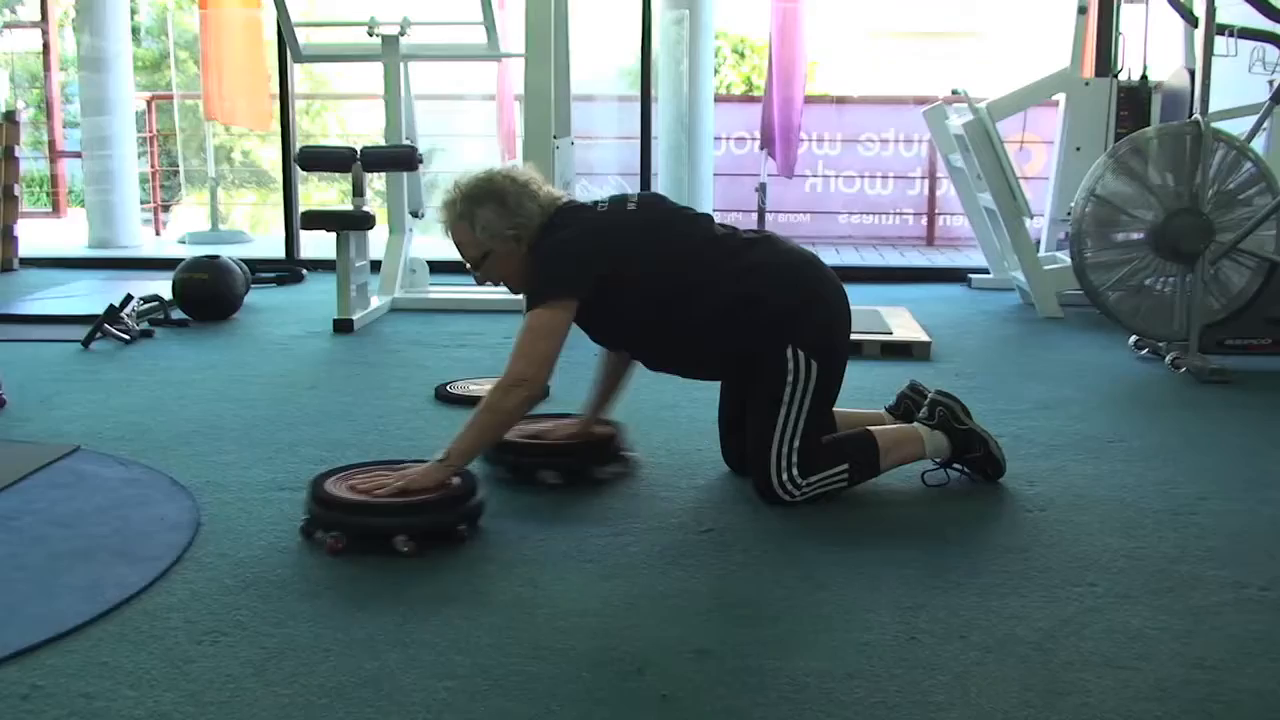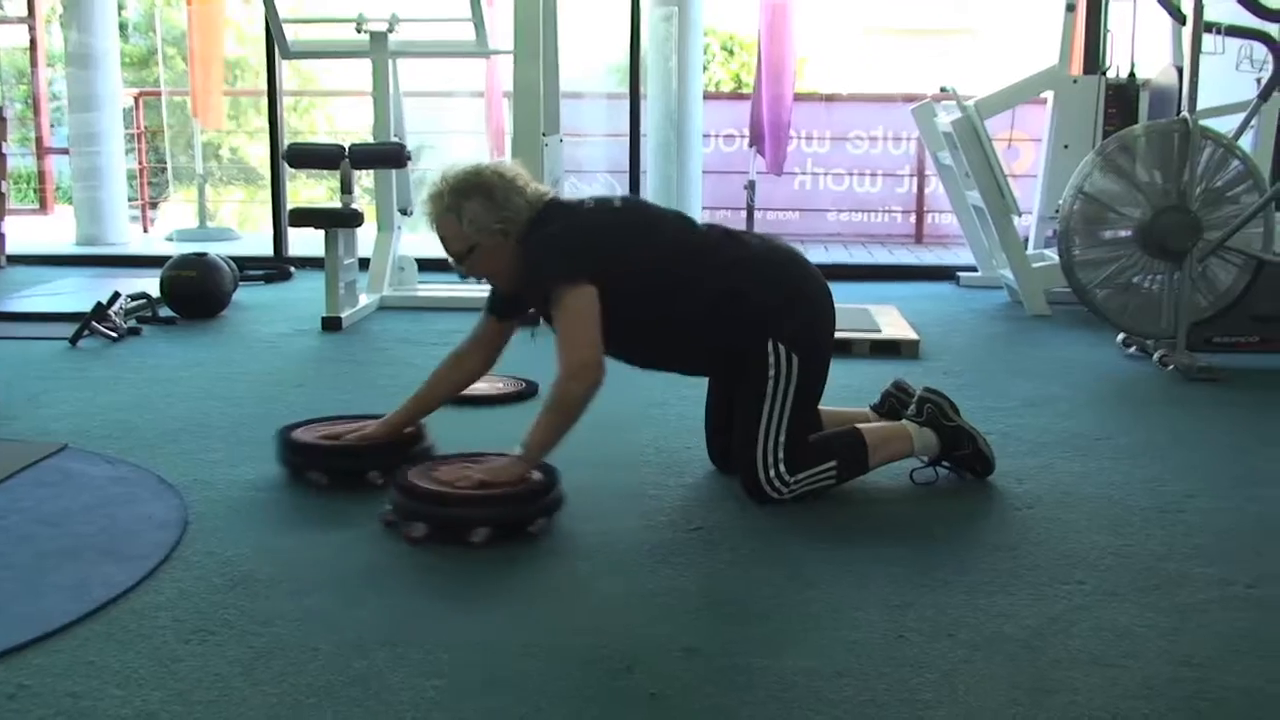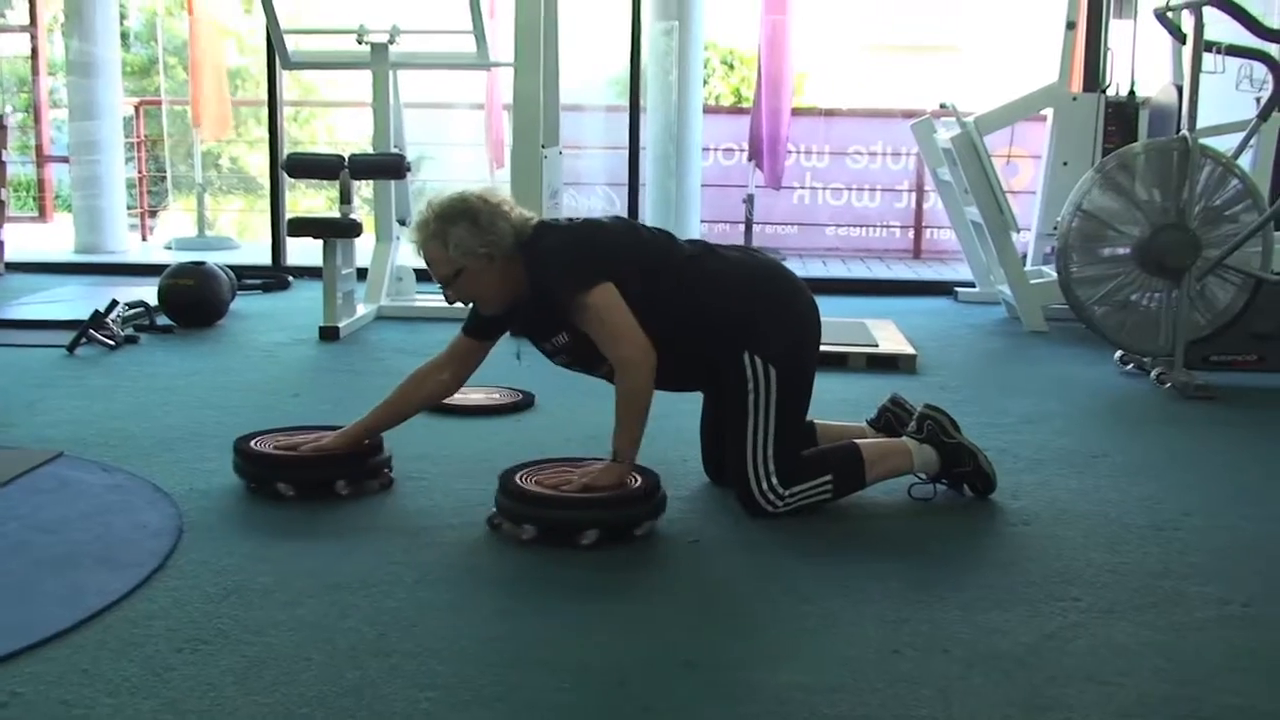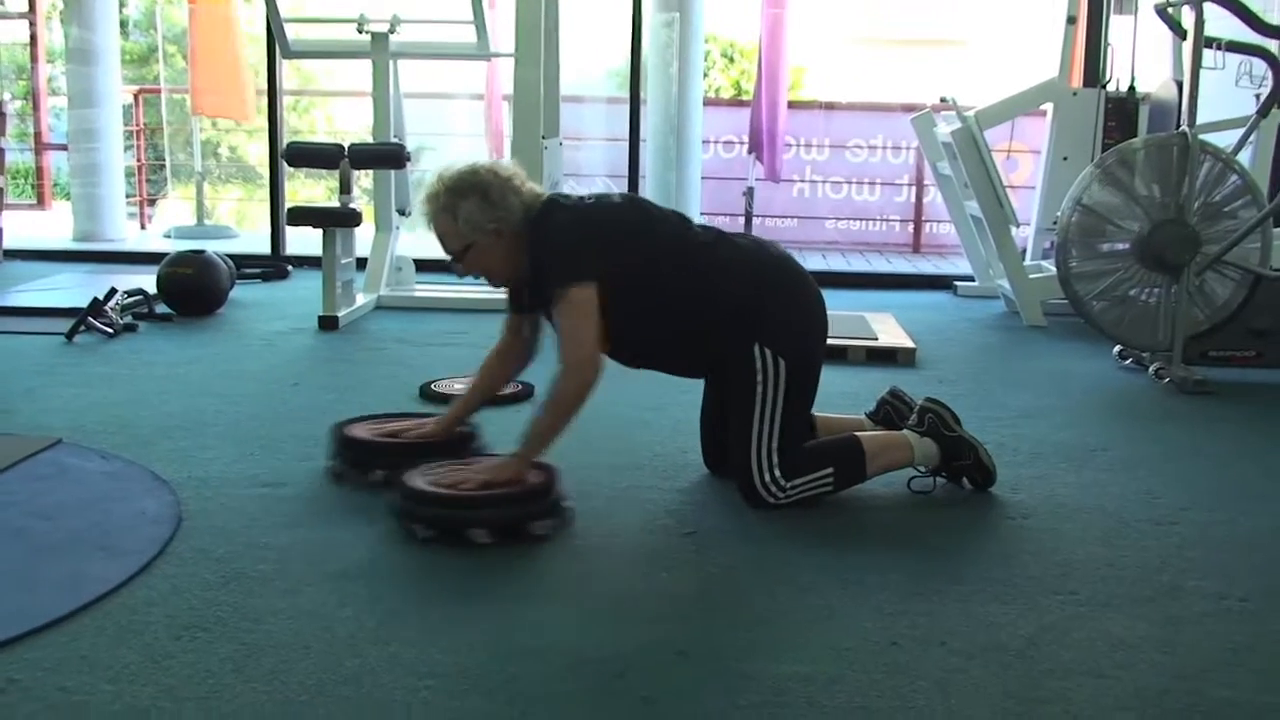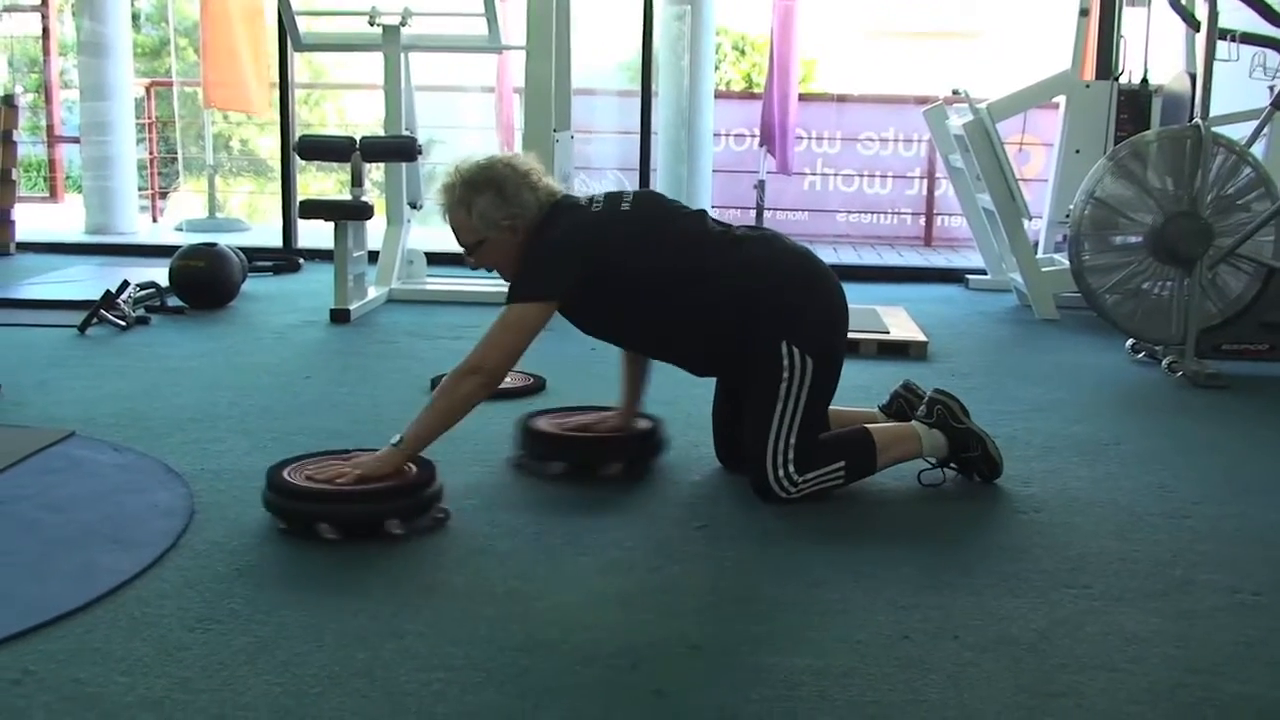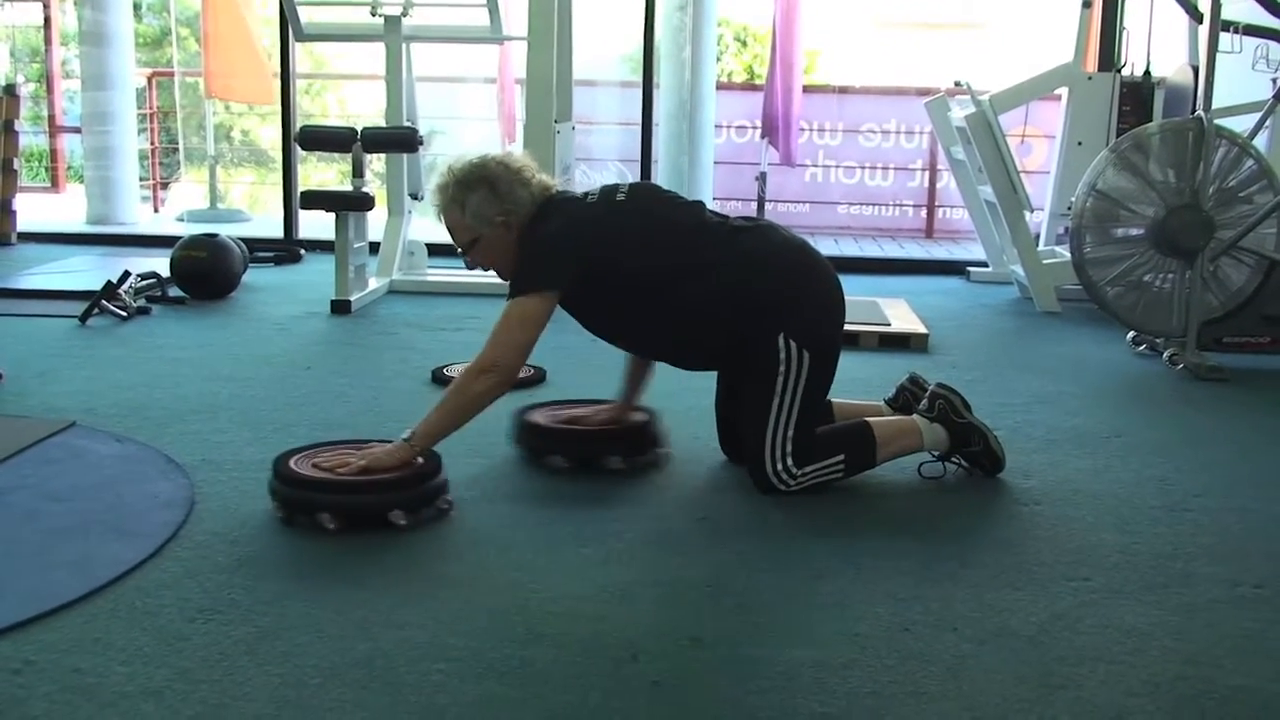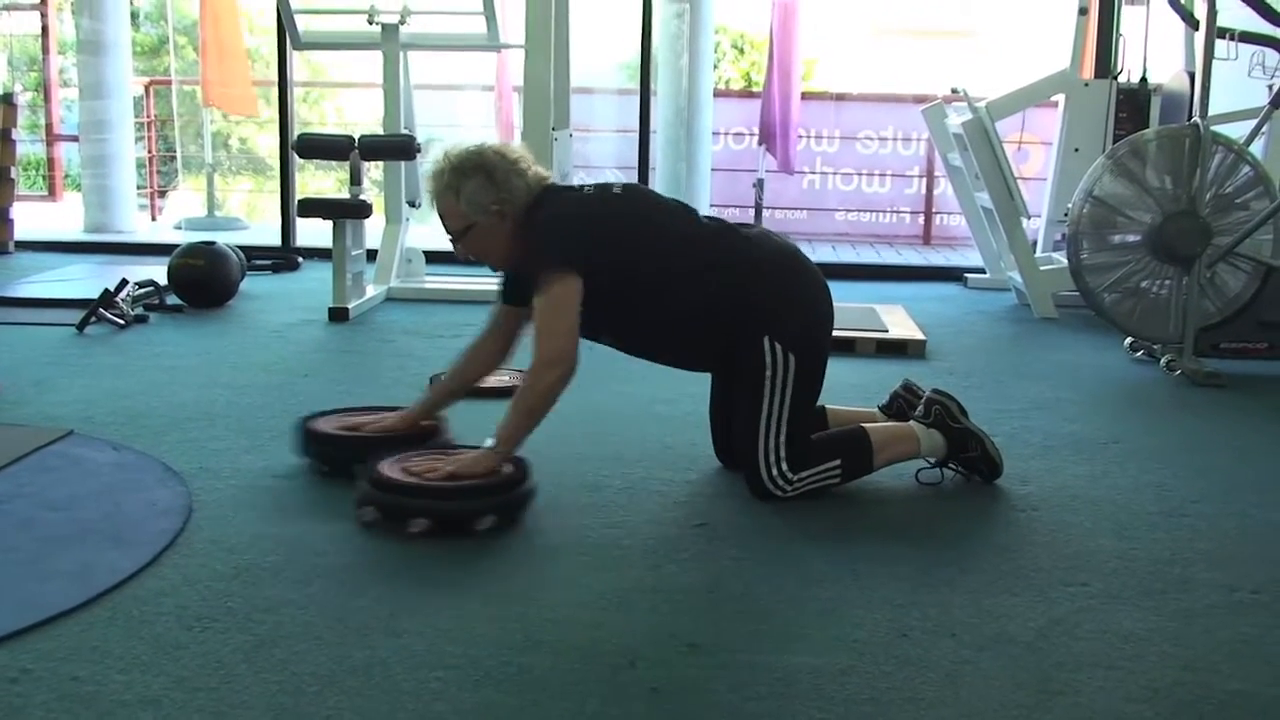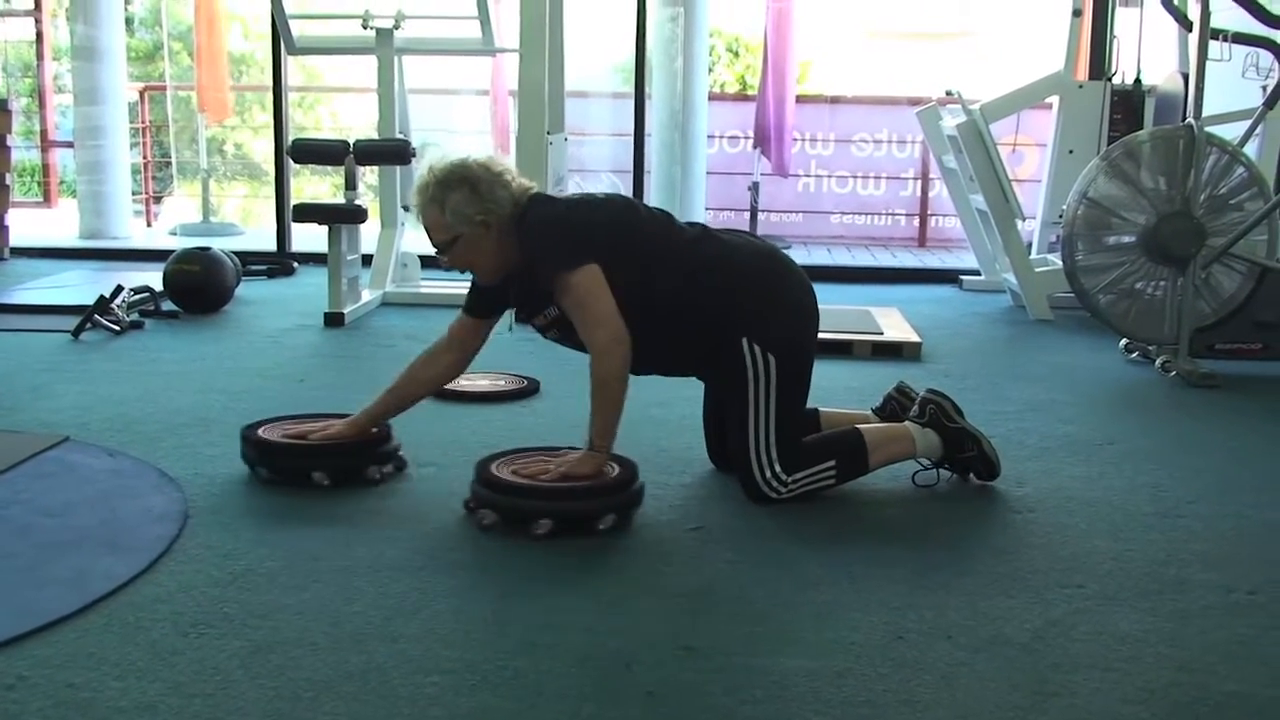
dt=0.4s
person 1, frame 1
left shoulder: (564, 251)
right shoulder: (576, 236)
left elbow: (522, 383)
right elbow: (629, 329)
left wrist: (442, 468)
right wrist: (593, 414)
left hip: (800, 317)
right hip: (770, 315)
left knee: (781, 478)
right knee: (743, 454)
left ankle: (939, 437)
right ankle: (909, 411)
person 1, frame 2
left shoulder: (562, 244)
right shoulder: (527, 258)
left elbow: (581, 375)
right elbow: (474, 356)
left wrist: (525, 462)
right wrist: (390, 425)
left hip: (784, 313)
right hip: (755, 318)
left knee: (770, 476)
right knee: (730, 454)
left ankle: (923, 436)
right ankle: (891, 409)
person 1, frame 3
left shoulder: (559, 259)
right shoulder: (510, 288)
left elbow: (637, 360)
right elbow: (442, 372)
left wrist: (621, 463)
right wrist: (349, 436)
left hip: (769, 323)
right hip: (743, 328)
left knee: (765, 489)
right knee: (726, 464)
left ankle: (924, 452)
right ankle: (890, 425)
person 1, frame 4
left shoulder: (559, 240)
right shoulder: (539, 244)
left elbow: (581, 369)
right elbow: (513, 348)
left wrist: (520, 459)
right wrist: (454, 417)
left hip: (774, 317)
right hip: (757, 314)
left knee: (769, 480)
right knee: (726, 459)
left ankle: (927, 447)
right ankle: (890, 419)
person 1, frame 5
left shoulder: (559, 248)
right shoulder: (579, 230)
left elbow: (481, 370)
right elbow: (656, 302)
left wrist: (396, 453)
right wrist: (629, 407)
left hip: (795, 313)
right hip: (774, 307)
left knee: (778, 475)
right knee: (739, 451)
left ankle: (929, 436)
right ankle: (900, 411)
person 1, frame 6
left shoulder: (554, 244)
right shoulder: (575, 227)
left elbow: (494, 369)
right elbow: (649, 297)
left wrist: (407, 447)
right wrist: (623, 402)
left hip: (793, 303)
right hip: (769, 298)
left knee: (777, 466)
right knee: (741, 442)
left ankle: (934, 430)
right ankle: (907, 404)
person 1, frame 7
left shoulder: (557, 230)
right shoulder: (528, 242)
left elbow: (553, 364)
right elbow: (493, 344)
left wrist: (494, 453)
right wrist: (419, 412)
left hip: (780, 306)
right hip: (757, 307)
left knee: (777, 474)
right knee: (738, 452)
left ankle: (931, 438)
right ankle: (903, 411)
person 1, frame 8
left shoulder: (551, 234)
right shoulder: (505, 266)
left elbow: (611, 345)
right elbow: (447, 354)
left wrist: (596, 452)
right wrist: (360, 423)
left hip: (766, 309)
right hip: (743, 311)
left knee: (769, 475)
right knee: (731, 452)
left ankle: (926, 436)
right ankle: (896, 411)
